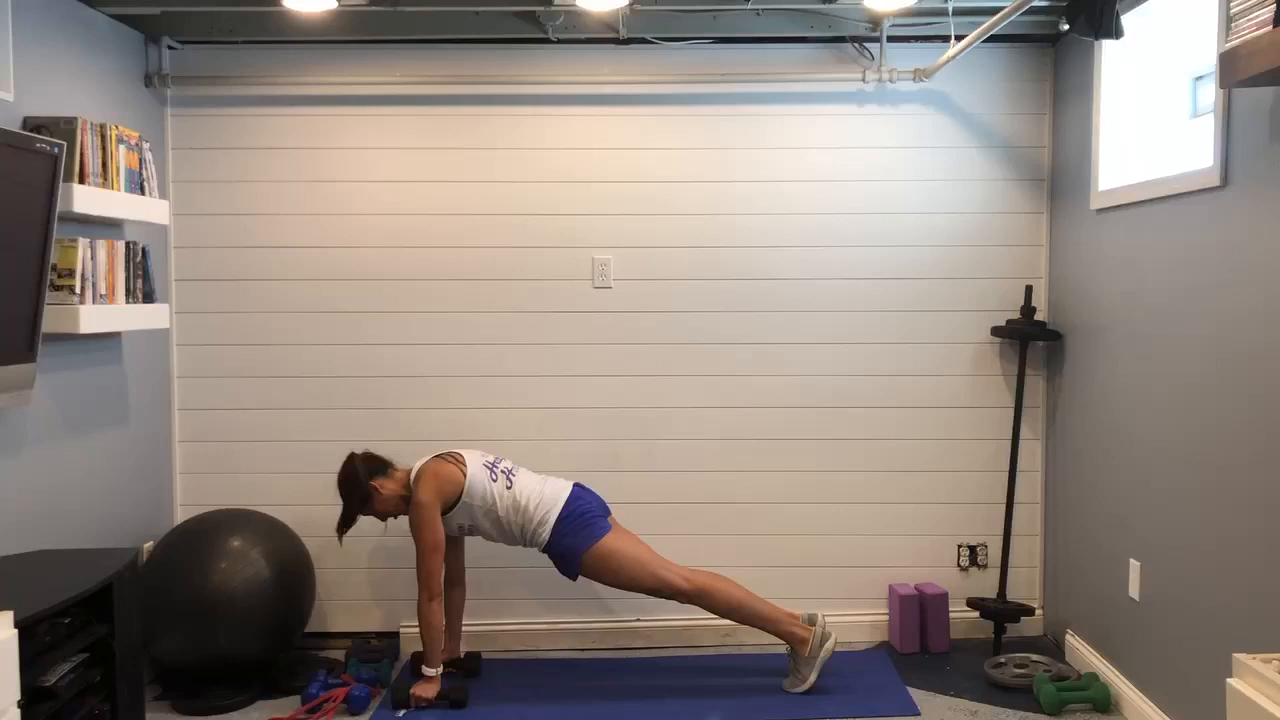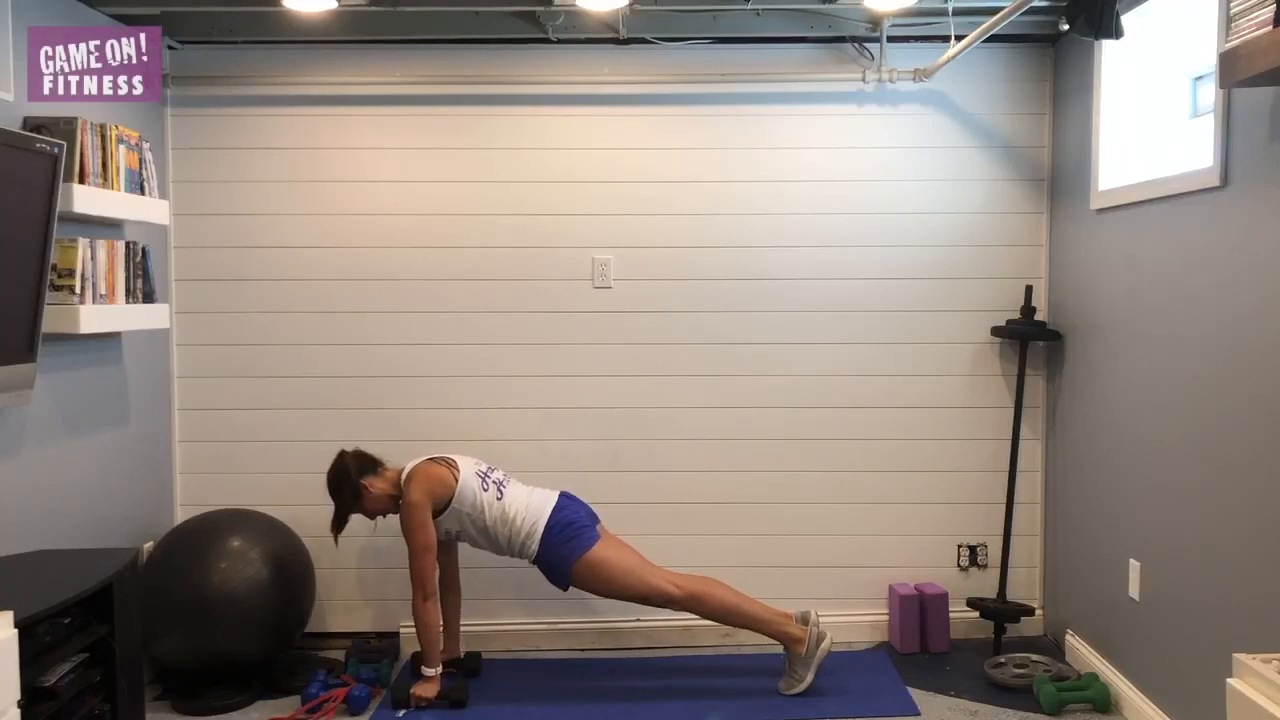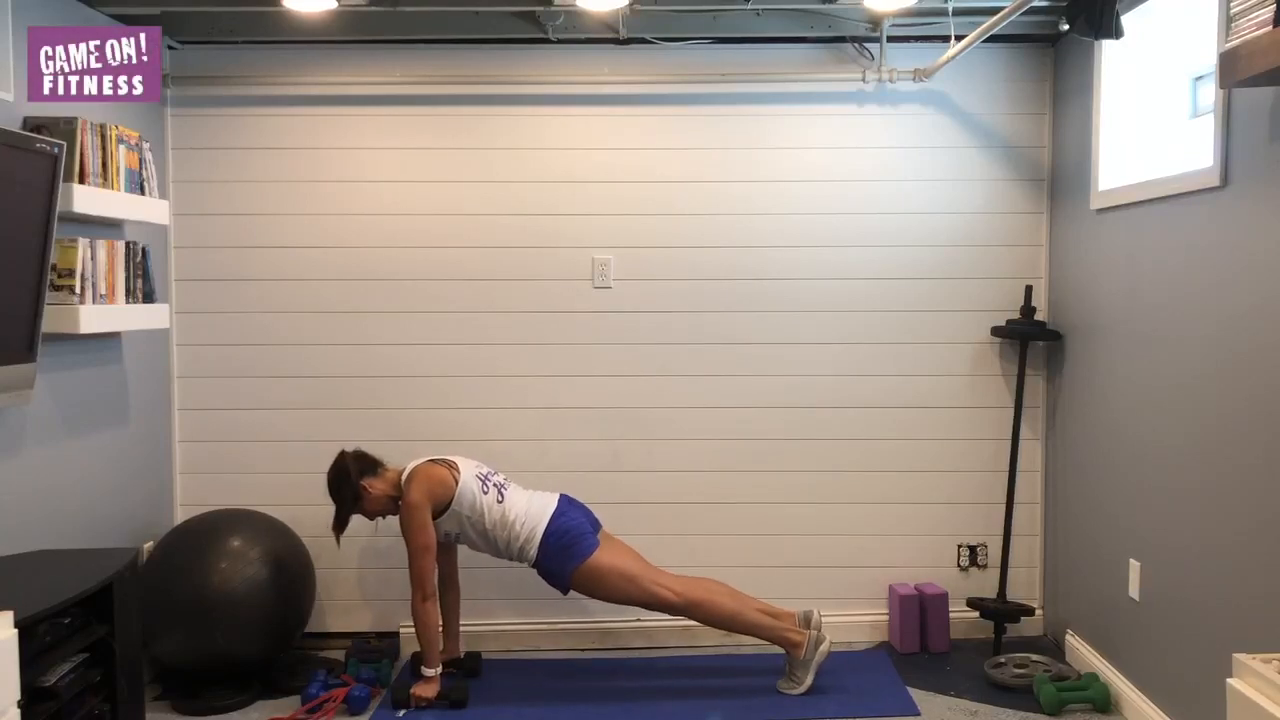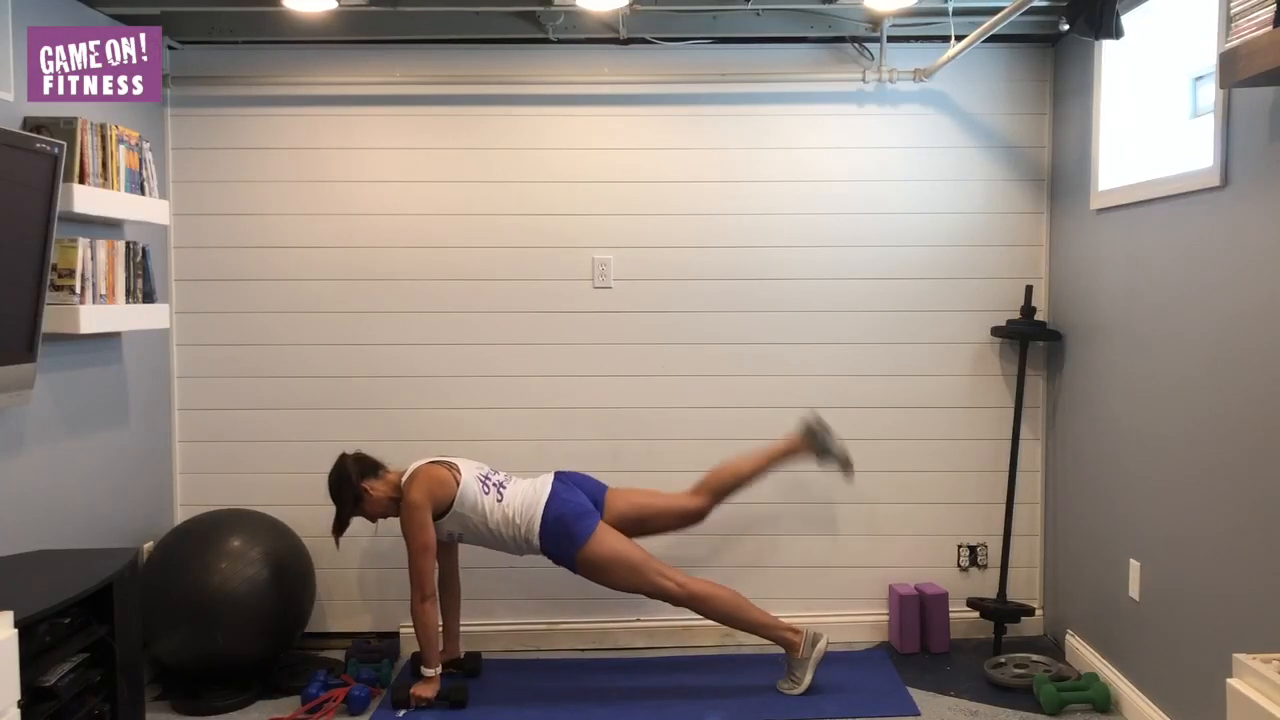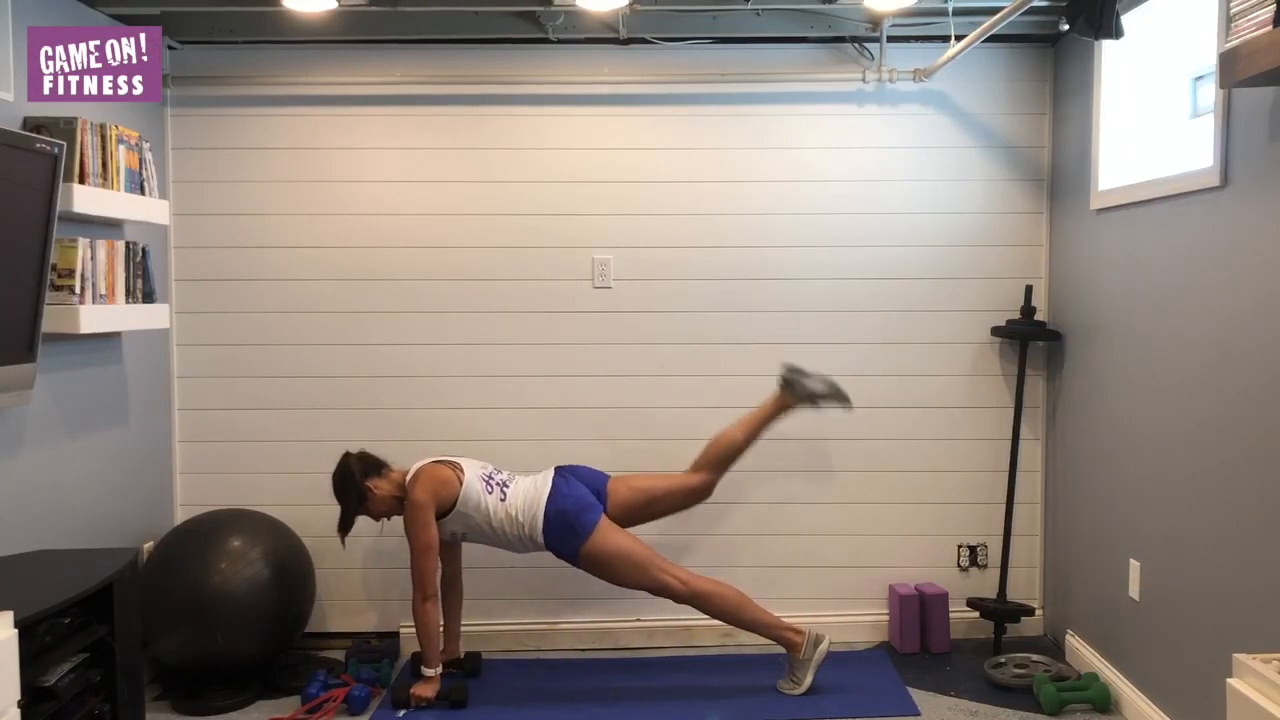
dt=0.4s
person 1, frame 1
left shoulder: (423, 493)
right shoulder: (439, 477)
left elbow: (430, 590)
right elbow: (454, 578)
left wrist: (431, 672)
right wrist: (451, 649)
left hip: (564, 523)
right hip: (569, 505)
left knee: (676, 583)
right knee: (674, 580)
left ankle: (803, 636)
right ankle: (796, 621)
person 1, frame 2
left shoulder: (414, 494)
right shoulder: (429, 477)
left elbow: (425, 592)
right elbow: (448, 577)
left wrist: (430, 672)
right wrist: (451, 649)
left hip: (552, 535)
right hip: (559, 514)
left knee: (668, 590)
right knee: (667, 583)
left ankle: (796, 636)
right ankle: (791, 620)
person 1, frame 3
left shoulder: (414, 496)
right shoulder: (430, 477)
left elbow: (424, 593)
right elbow: (447, 578)
left wrist: (430, 672)
right wrist: (451, 648)
left hip: (555, 540)
right hip: (559, 515)
left knee: (670, 595)
right knee: (670, 586)
left ankle: (796, 639)
right ankle: (791, 619)
person 1, frame 4
left shoulder: (412, 498)
right shoulder: (430, 479)
left elbow: (425, 594)
right elbow: (449, 586)
left wrist: (430, 673)
right wrist: (452, 650)
left hip: (554, 519)
right hip: (562, 494)
left knee: (674, 586)
right knee: (698, 503)
left ankle: (795, 640)
right ankle: (802, 440)
person 1, frame 5
left shoulder: (417, 496)
right shoulder: (435, 481)
left elbow: (427, 588)
right elbow: (450, 578)
left wrist: (431, 673)
right wrist: (452, 648)
left hip: (562, 516)
right hip: (566, 486)
left knee: (675, 583)
right knee: (698, 480)
left ankle: (798, 642)
right ankle: (789, 394)
